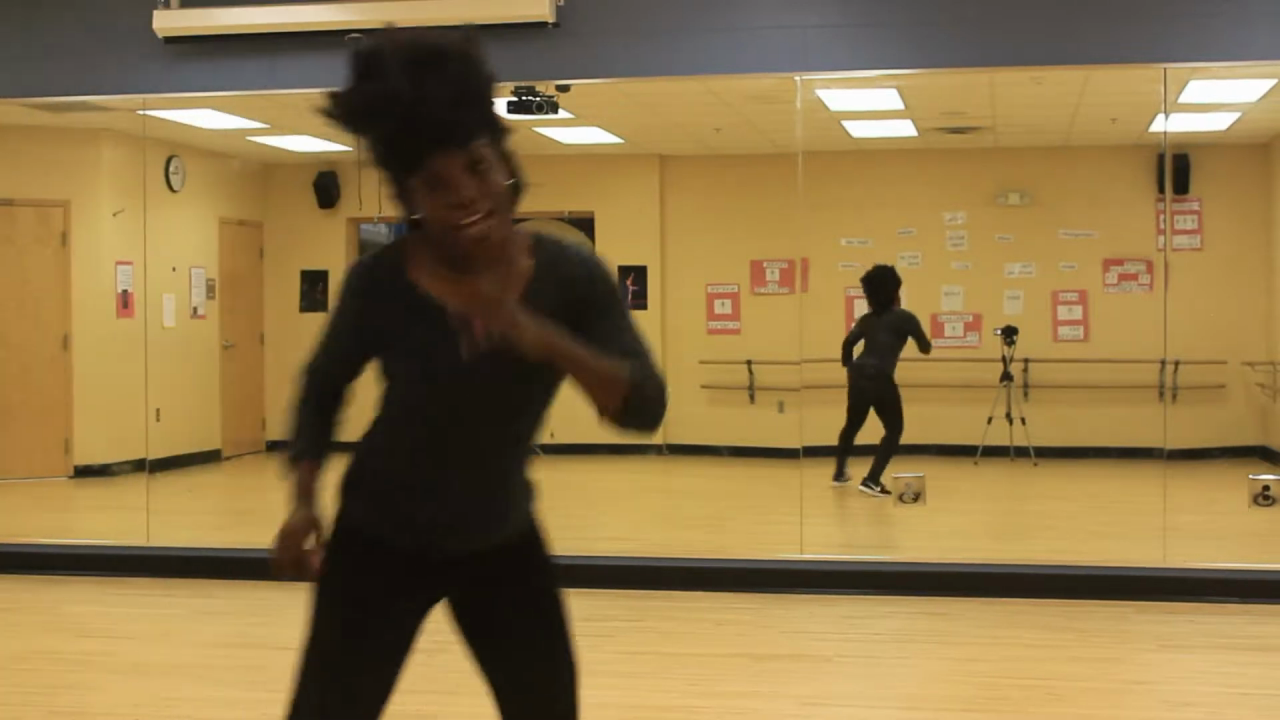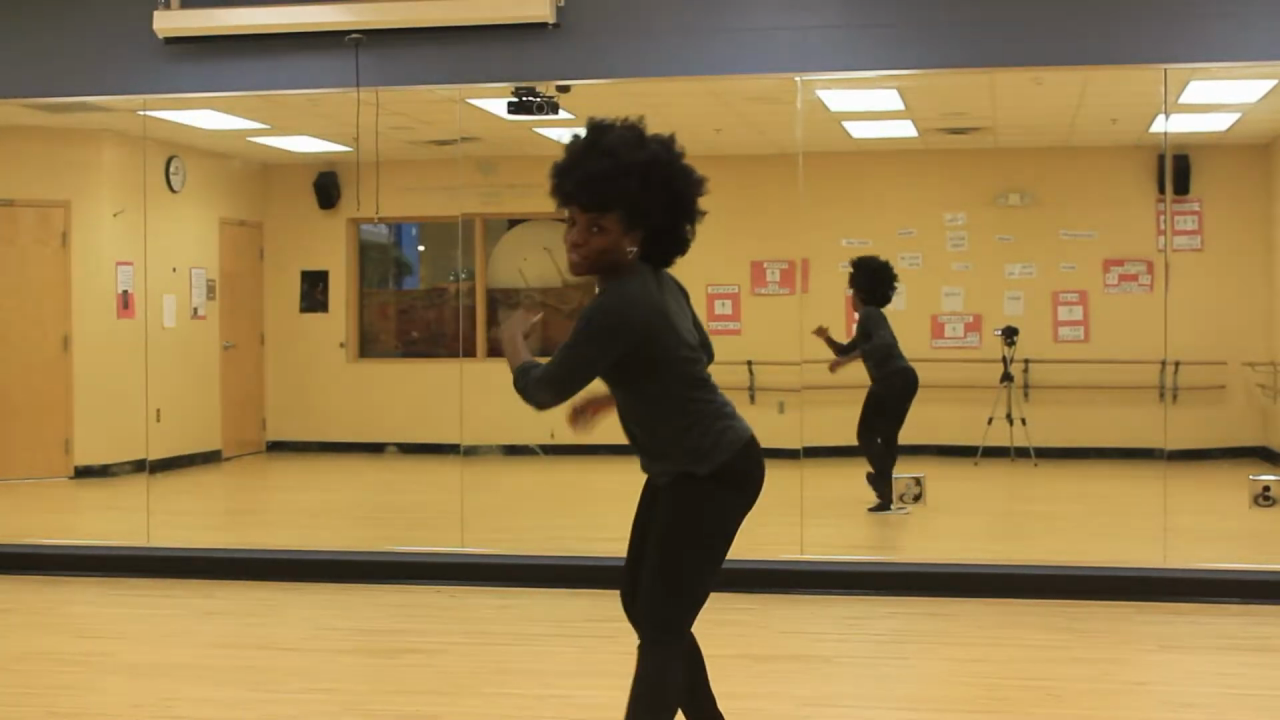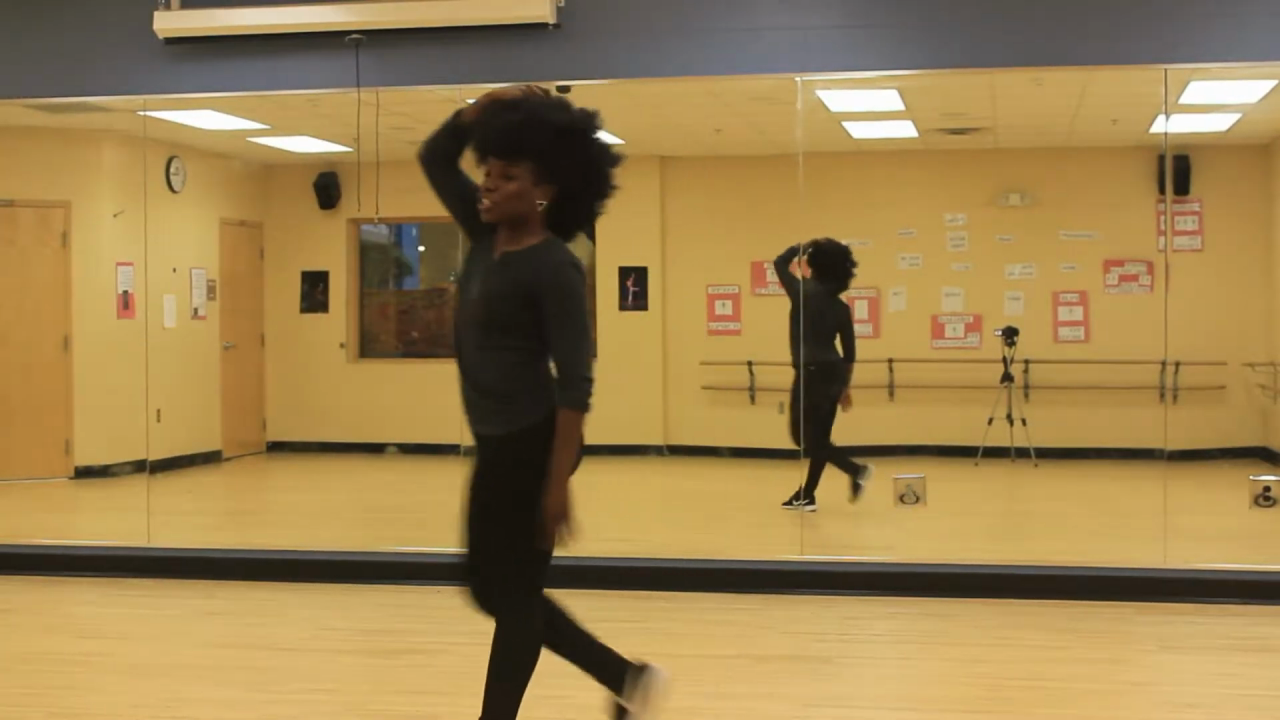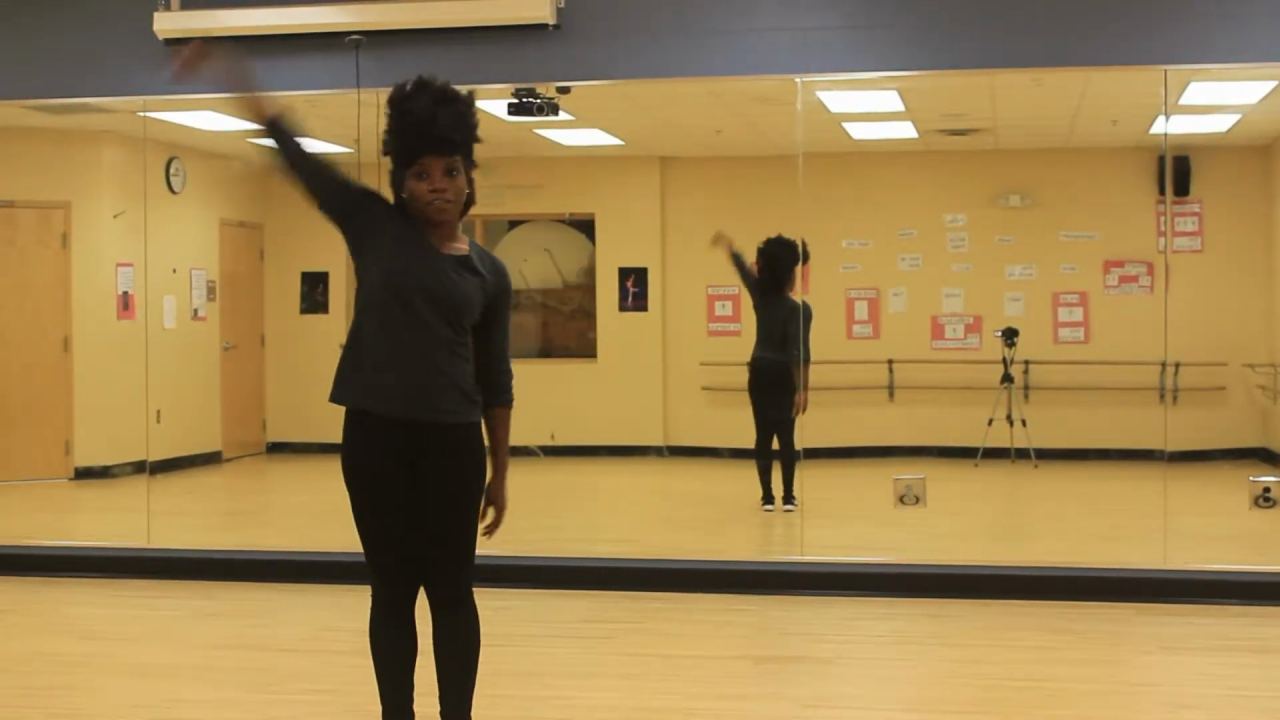
dt=1s
person 1, frame 1
left shoulder: (574, 277)
right shoulder: (382, 279)
left elbow: (645, 407)
right elbow: (323, 387)
left wrist: (543, 339)
right wrist: (302, 504)
left hip: (498, 537)
right hip: (381, 537)
person 1, frame 2
left shoulder: (624, 303)
right shoulder: (655, 285)
left elbow: (547, 386)
left wrist: (512, 343)
right wrist: (615, 397)
left hip: (709, 474)
right hip: (691, 468)
left knee: (662, 630)
right knee: (642, 604)
person 1, frame 3
left shoulder: (557, 267)
right shoulder: (485, 235)
left elbow: (574, 381)
right elbow: (436, 154)
left wrist: (559, 480)
right wrist: (495, 102)
left hip: (532, 445)
right hip: (498, 443)
left knee: (512, 598)
right knee: (493, 584)
person 1, frame 4
left shoulder: (487, 273)
right shoulder: (375, 226)
left elbow: (493, 379)
right elbow: (299, 156)
left wrist: (497, 473)
right wrist: (234, 78)
left hip: (451, 439)
right hip: (375, 433)
left knee: (450, 589)
right knee: (391, 589)
person 2, frame 1
left shoulder: (868, 319)
right shoulder: (905, 317)
left elbow: (847, 343)
right elbow: (926, 349)
left wrist: (850, 369)
right wrist: (910, 334)
left hip: (860, 376)
right hip: (881, 378)
left knee: (852, 425)
right knee: (894, 430)
left ankle: (840, 472)
right ankle: (871, 479)
person 2, frame 2
left shoulder: (869, 316)
right shoulder: (871, 317)
left elbow: (883, 344)
right elbow: (848, 350)
left wrist: (847, 358)
right wrist: (828, 339)
left hip: (892, 381)
right hip: (904, 379)
left knee: (867, 436)
right knee: (887, 437)
left ankle: (889, 496)
right ankle: (883, 482)
person 2, frame 3
left shoulder: (801, 293)
right shoulder: (841, 307)
left elbow: (781, 262)
right elbow: (850, 350)
left wrist: (806, 246)
right wrist: (845, 386)
left hip: (809, 371)
right hip: (833, 371)
left knee: (804, 433)
right knee: (819, 433)
left ankle: (855, 469)
right ankle: (806, 494)
person 2, frame 4
left shoulder: (760, 296)
right shoulder: (799, 309)
left elbow: (744, 271)
right elbow: (800, 352)
left wrist: (729, 247)
right wrist: (802, 389)
left hip: (760, 372)
right hip: (784, 375)
left knee: (763, 435)
right knee: (785, 435)
left ankle: (768, 497)
right ankle: (788, 497)
